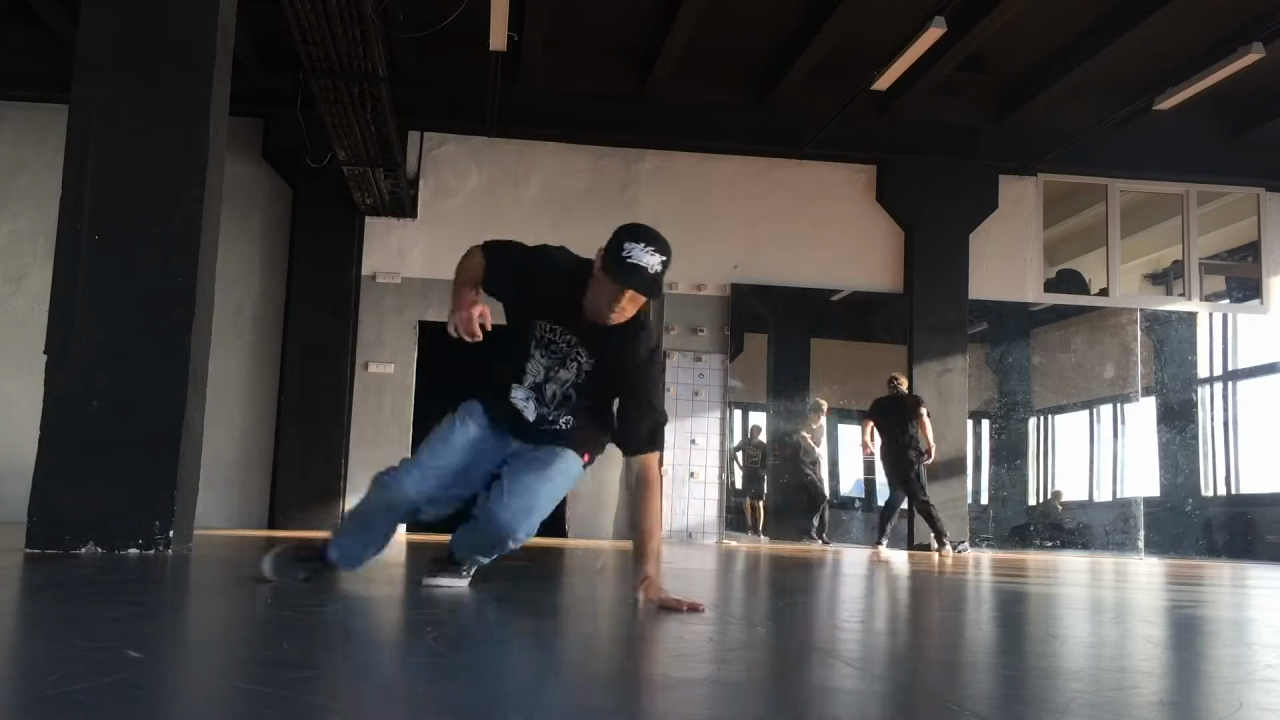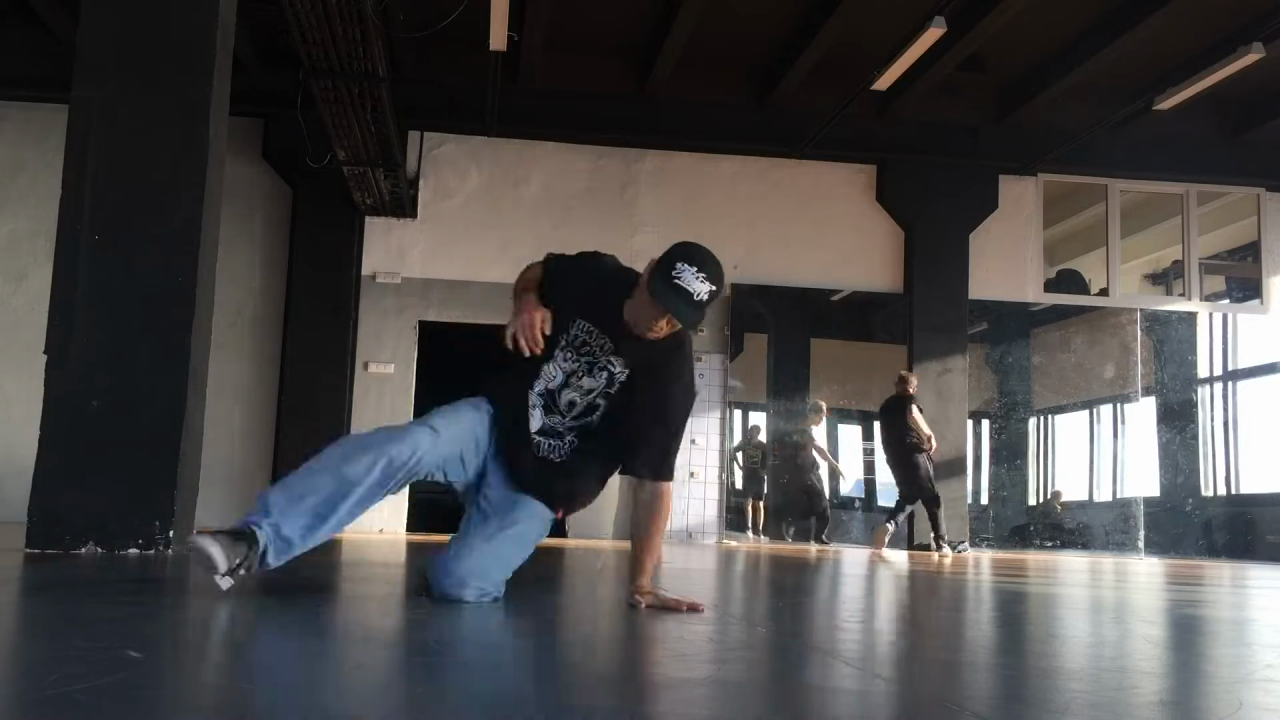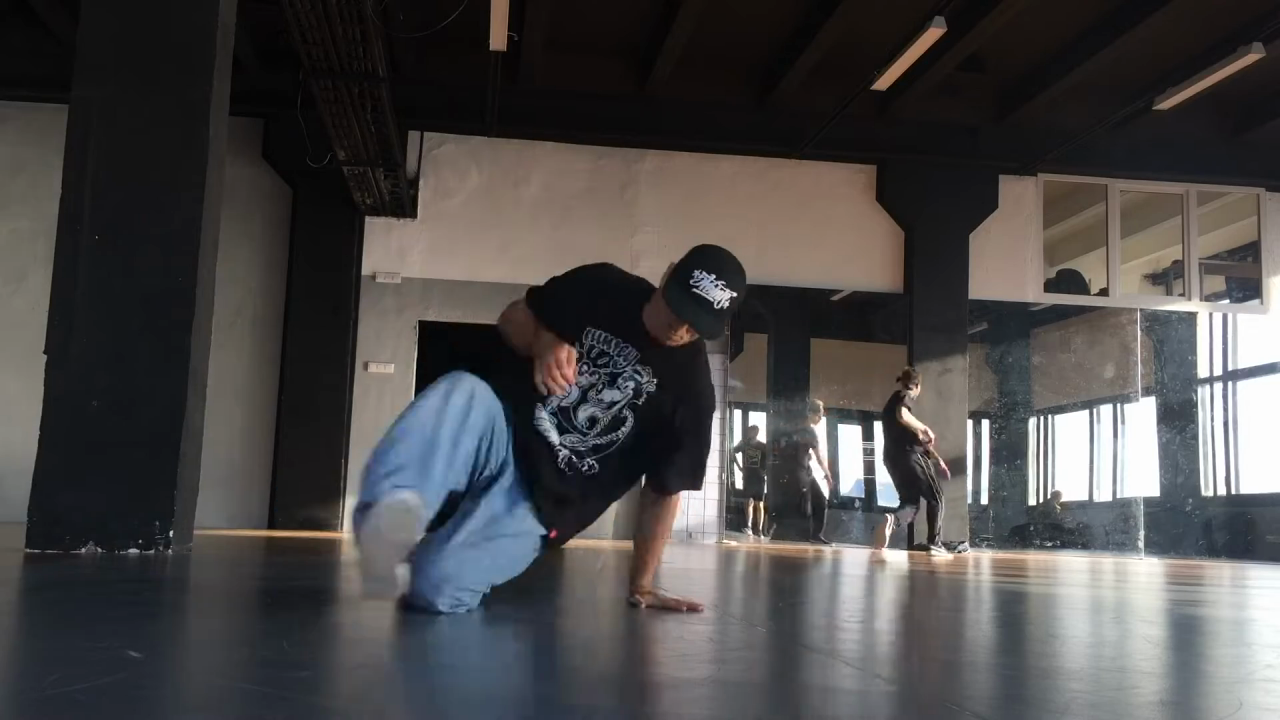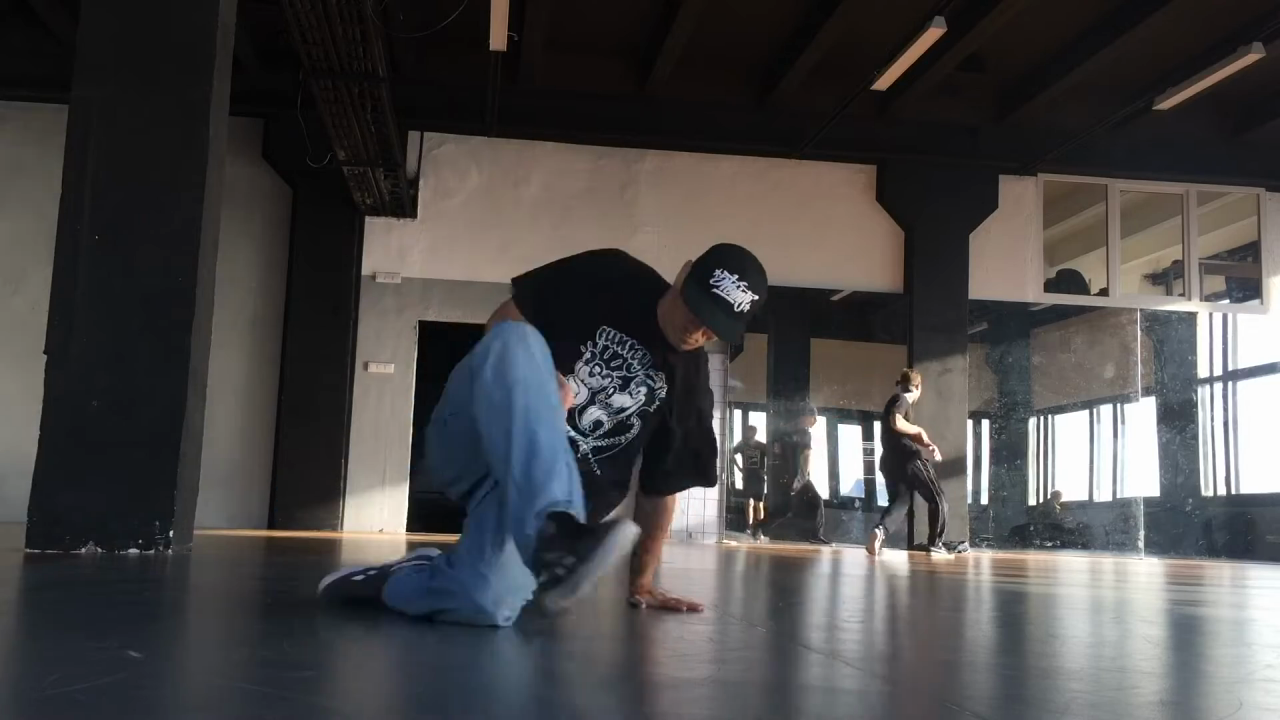
dt=0.1s
person 1, frame 1
left shoulder: (639, 354)
right shoulder: (550, 266)
left elbow: (644, 467)
right elbow: (475, 257)
left wrist: (647, 577)
right wrist: (464, 298)
left hip: (558, 445)
right hip: (495, 415)
left knee: (511, 515)
right knee: (404, 488)
left ankle: (467, 553)
right ankle: (332, 553)
person 1, frame 2
left shoulder: (670, 378)
right shoulder: (596, 277)
left elbow: (655, 483)
right elbow: (535, 273)
left wrist: (642, 585)
right wrist: (526, 306)
left hip: (547, 476)
right hip: (492, 423)
left knee: (462, 583)
right knee: (390, 452)
right ankle: (256, 541)
person 1, frame 3
left shoulder: (690, 385)
right shoulder: (601, 288)
left elbow: (664, 489)
right elbow: (516, 317)
left wrist: (641, 583)
right wrist: (541, 351)
left hip: (534, 499)
right hip: (500, 434)
left knee: (439, 591)
right knee: (459, 394)
person 1, frame 4
left shoulder: (690, 388)
right shoulder: (601, 276)
left elbow: (661, 490)
right elbow: (504, 318)
left wrist: (642, 584)
right wrist: (529, 369)
right hip: (500, 441)
left knee: (486, 603)
right knee: (516, 343)
right ankle: (561, 540)
